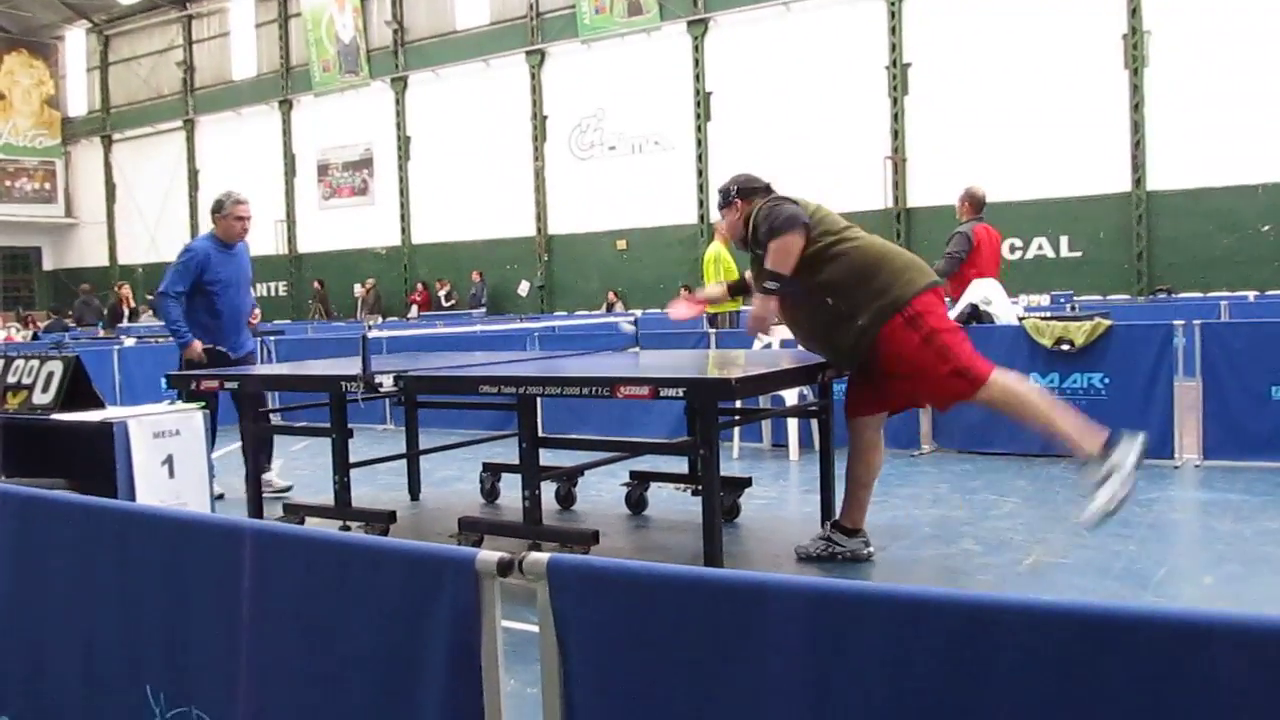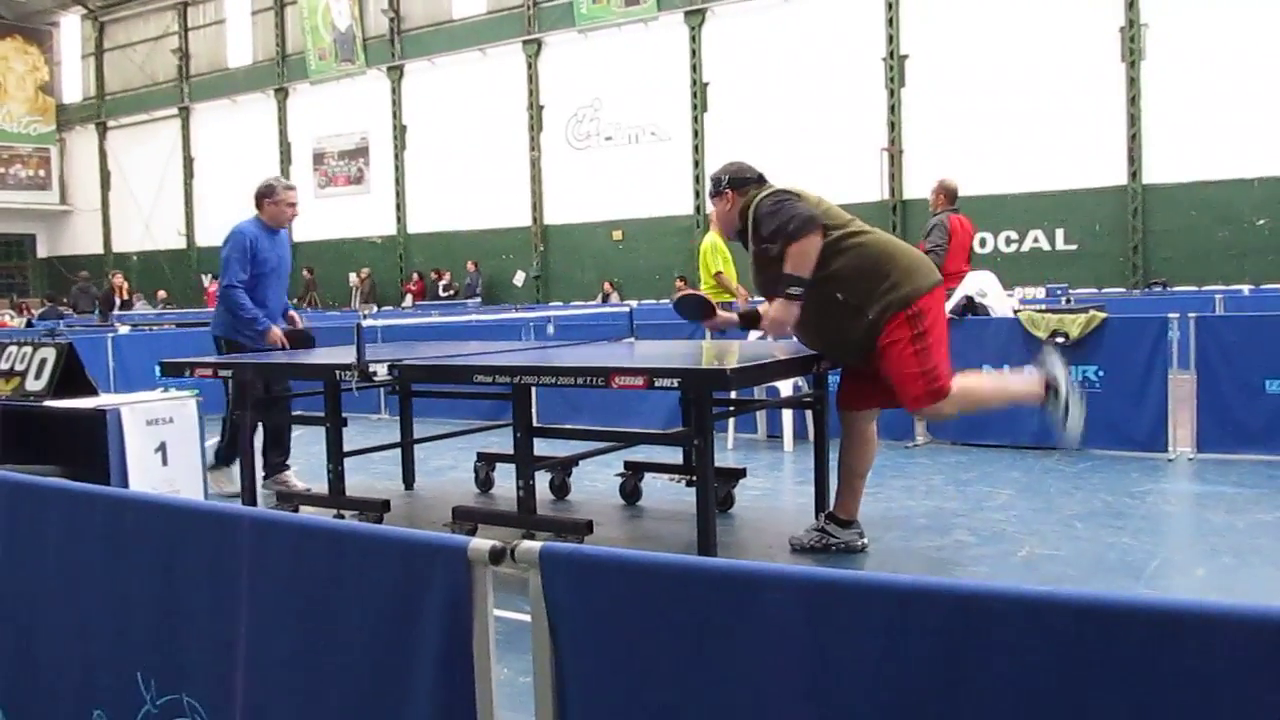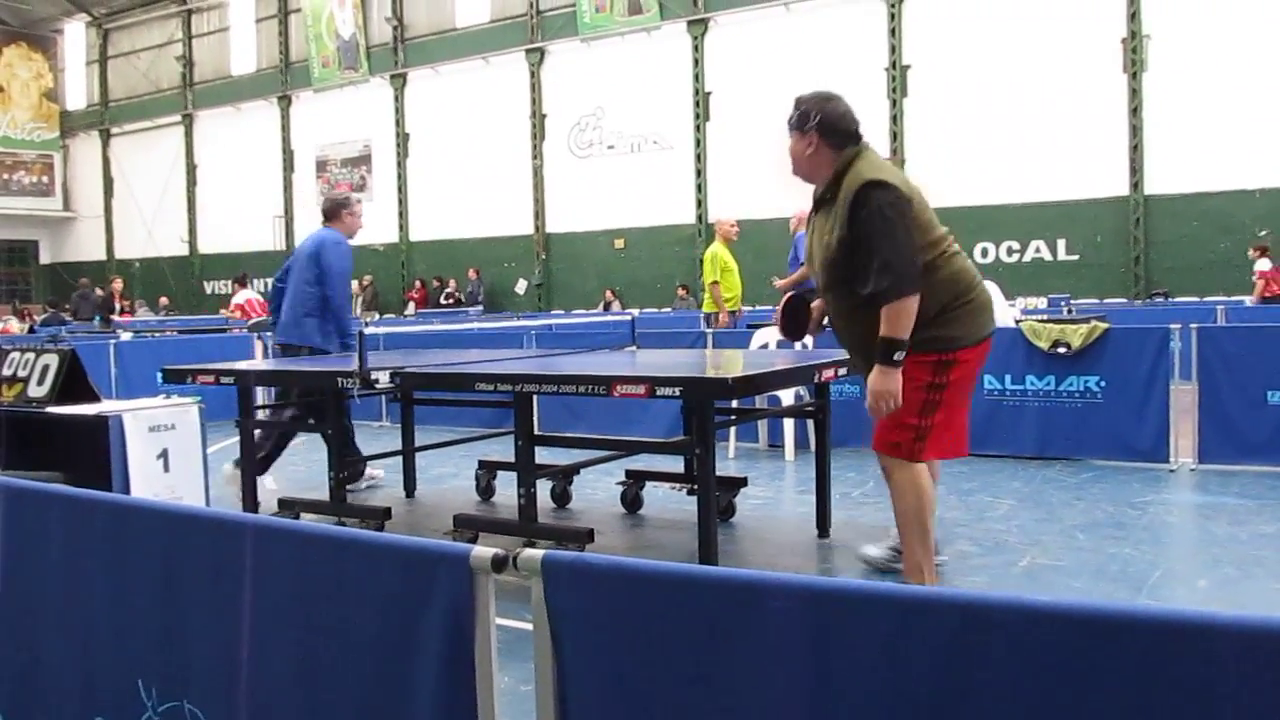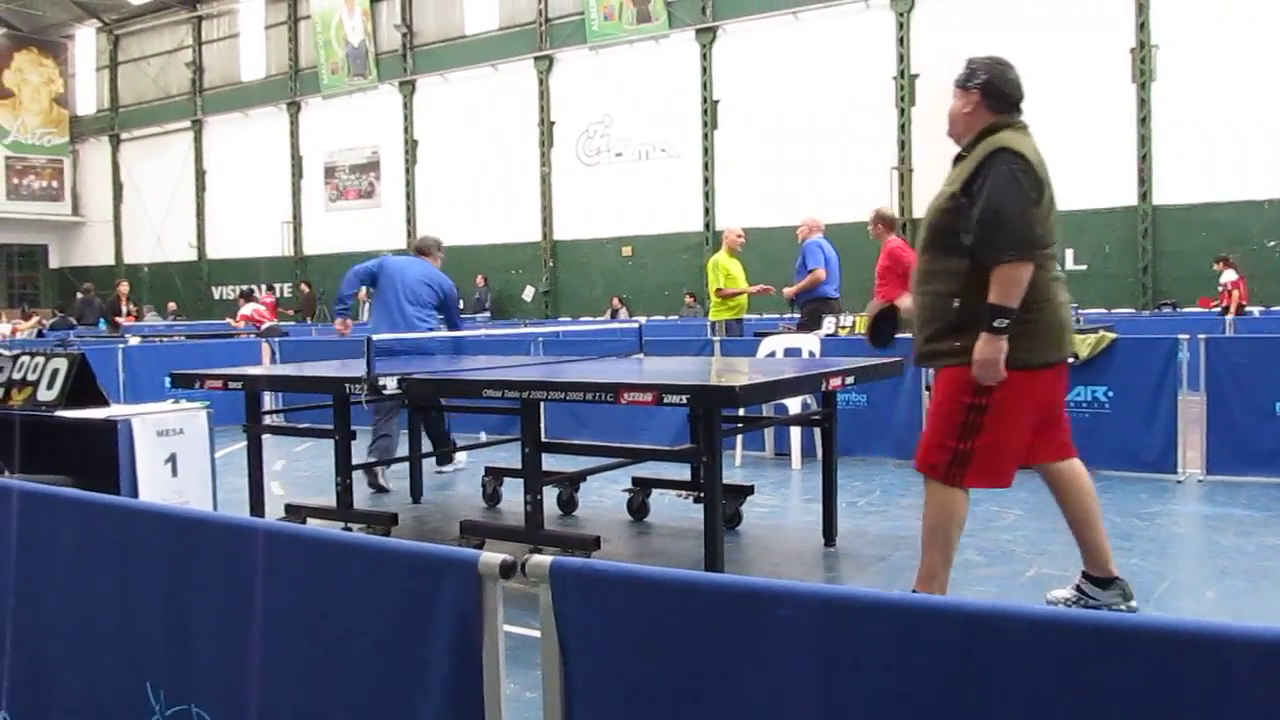
dt=0.5s
person 1, frame 1
left shoulder: (769, 213)
right shoulder: (773, 221)
left elbow: (789, 234)
right elbow: (767, 273)
left wrist: (768, 292)
right wrist: (729, 290)
left hip: (899, 306)
right hip: (869, 326)
left knee: (978, 382)
right knee: (863, 424)
left ankle: (1101, 450)
right ankle: (848, 533)
person 1, frame 2
left shoulder: (767, 205)
right shoulder: (764, 231)
left elbow: (806, 231)
right elbow: (803, 300)
left wrist: (789, 297)
right wrist: (739, 318)
left hip: (899, 299)
right hip: (870, 319)
left knee: (933, 400)
right knee: (856, 413)
left ankle: (1043, 385)
right ankle: (843, 524)
person 1, frame 3
left shoulder: (871, 191)
right shoulder: (837, 186)
left elbow: (902, 284)
left wrist: (886, 364)
right wrist: (827, 305)
left hip: (938, 332)
right hip: (925, 332)
left knee: (903, 453)
right knee: (915, 448)
left ankle: (920, 587)
right ankle: (910, 545)
person 1, frame 4
left shoulder: (1001, 157)
right shoulder: (990, 154)
left elbow: (1015, 253)
left wrist: (994, 331)
right wrist: (923, 293)
left hip: (1006, 345)
right hip: (1031, 341)
left knee: (945, 471)
right knee: (1054, 458)
left ankle: (929, 598)
right ankle: (1103, 582)
person 2, frame 1
left shoulder: (242, 249)
right shoulder: (198, 252)
right elbow: (166, 296)
left wrist: (252, 306)
right wrist: (186, 339)
left hip: (241, 348)
right hip: (203, 352)
left knee: (257, 410)
left ankle: (259, 472)
person 2, frame 2
left shoulder: (282, 236)
right shoulder: (244, 235)
right elbow: (231, 289)
left wrist: (286, 309)
right wrist: (264, 327)
left hip: (271, 339)
right hip: (238, 337)
left knee: (279, 405)
left ankle: (276, 471)
right ankle: (221, 466)
person 2, frame 3
left shoulder: (312, 242)
right shoulder: (336, 244)
left elbow: (279, 285)
right elbow: (338, 299)
left wrist: (279, 322)
right wrist: (349, 344)
left hip: (293, 335)
right hip: (308, 339)
left knee: (332, 407)
right knee: (295, 411)
left ankle: (352, 471)
right ankle: (243, 470)
person 2, frame 4
left shoulder: (387, 263)
right shoulder: (443, 282)
left elbow: (354, 276)
right elbow: (455, 326)
left wrist: (342, 312)
left knee: (388, 407)
left ankle: (378, 460)
right ankle: (446, 457)
